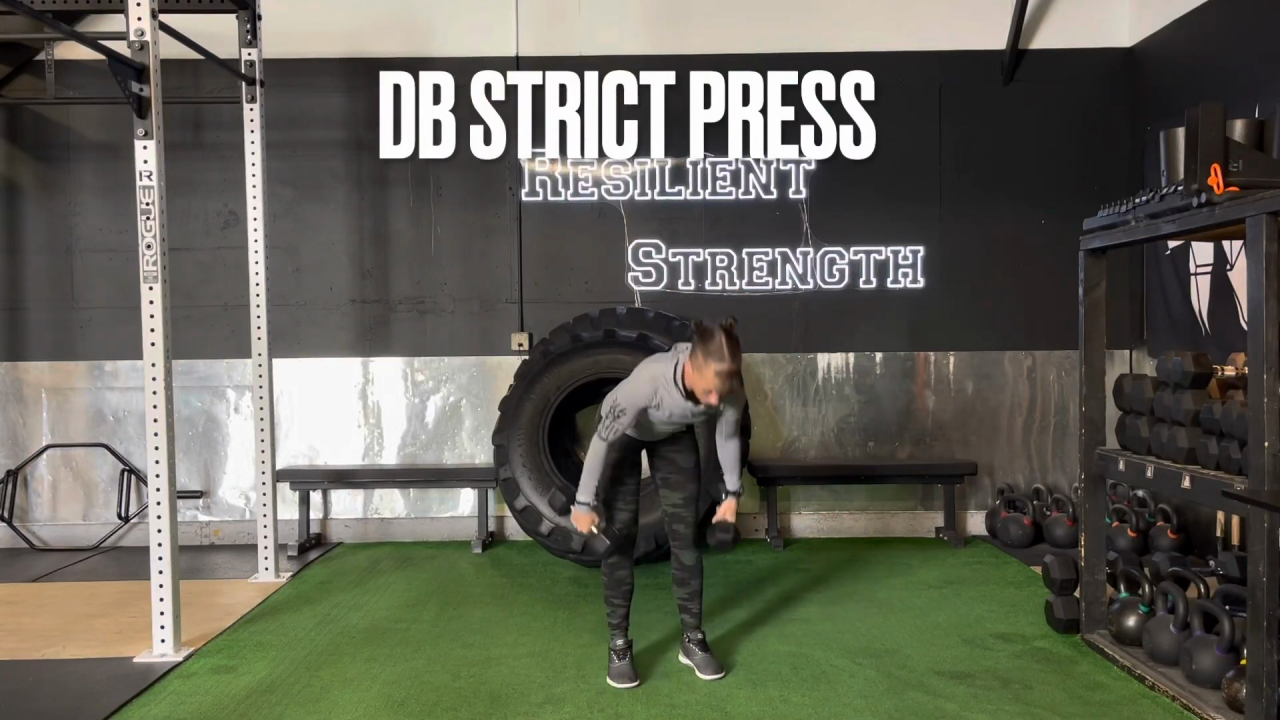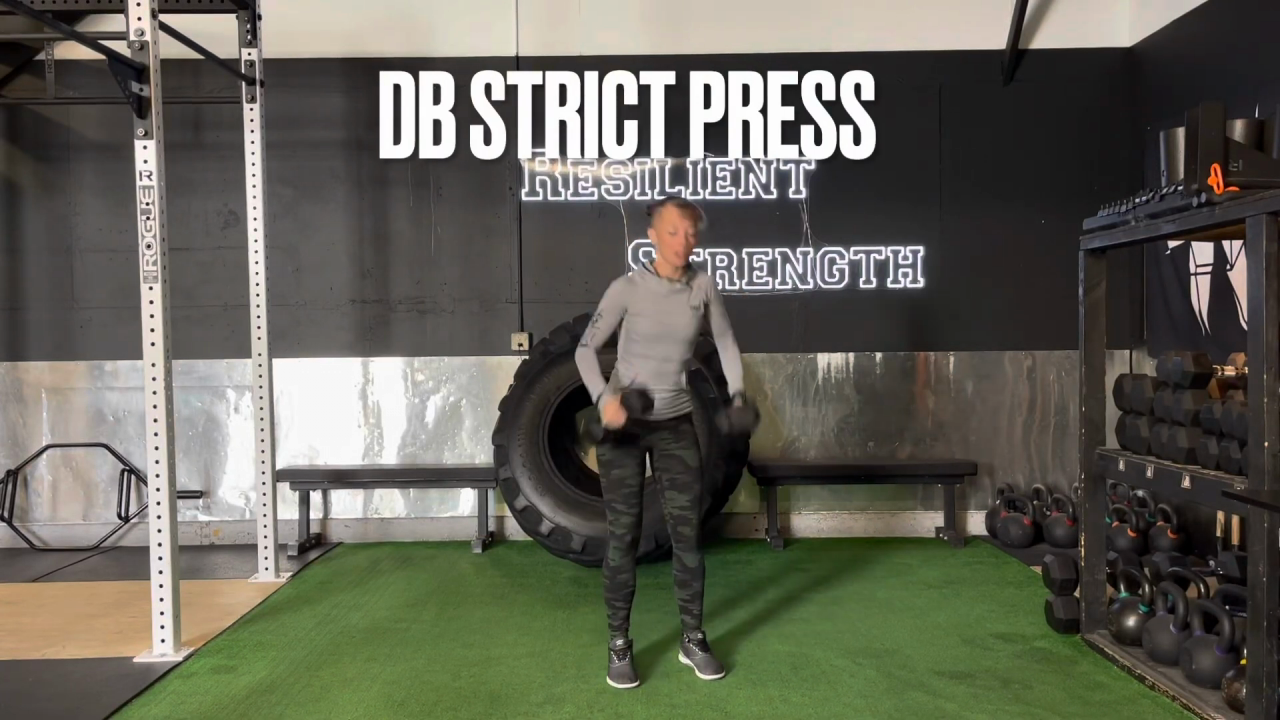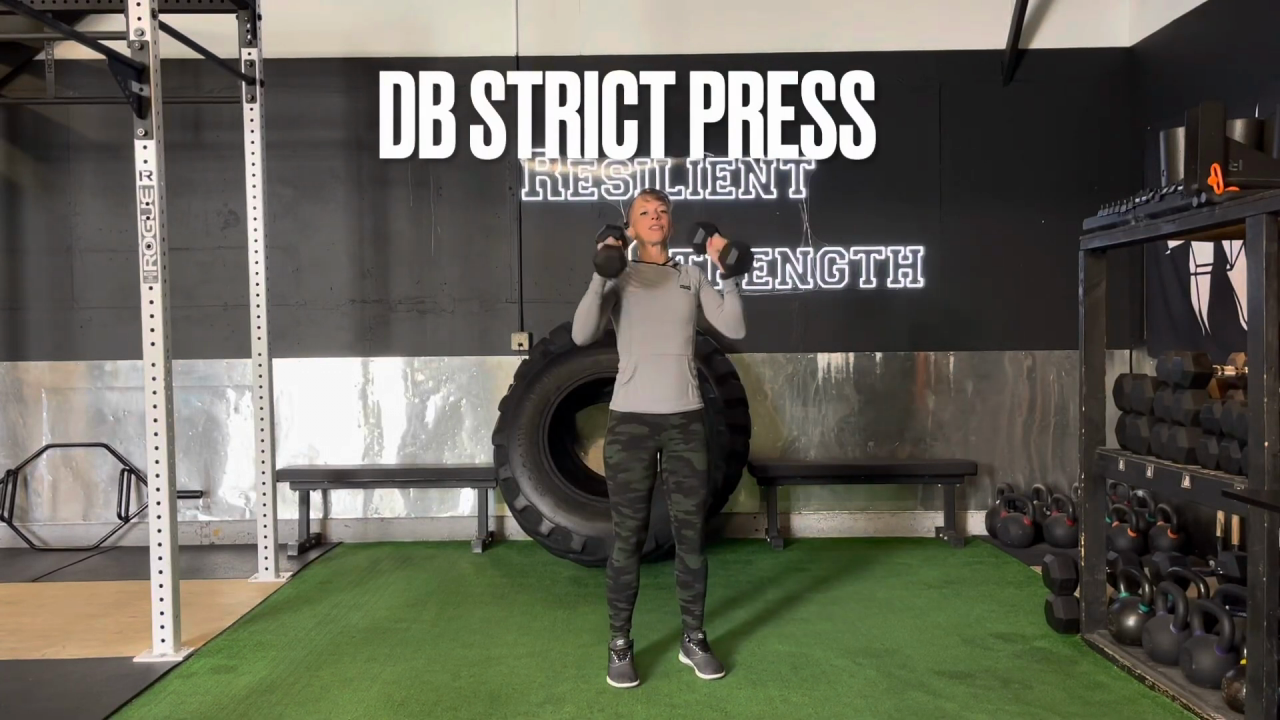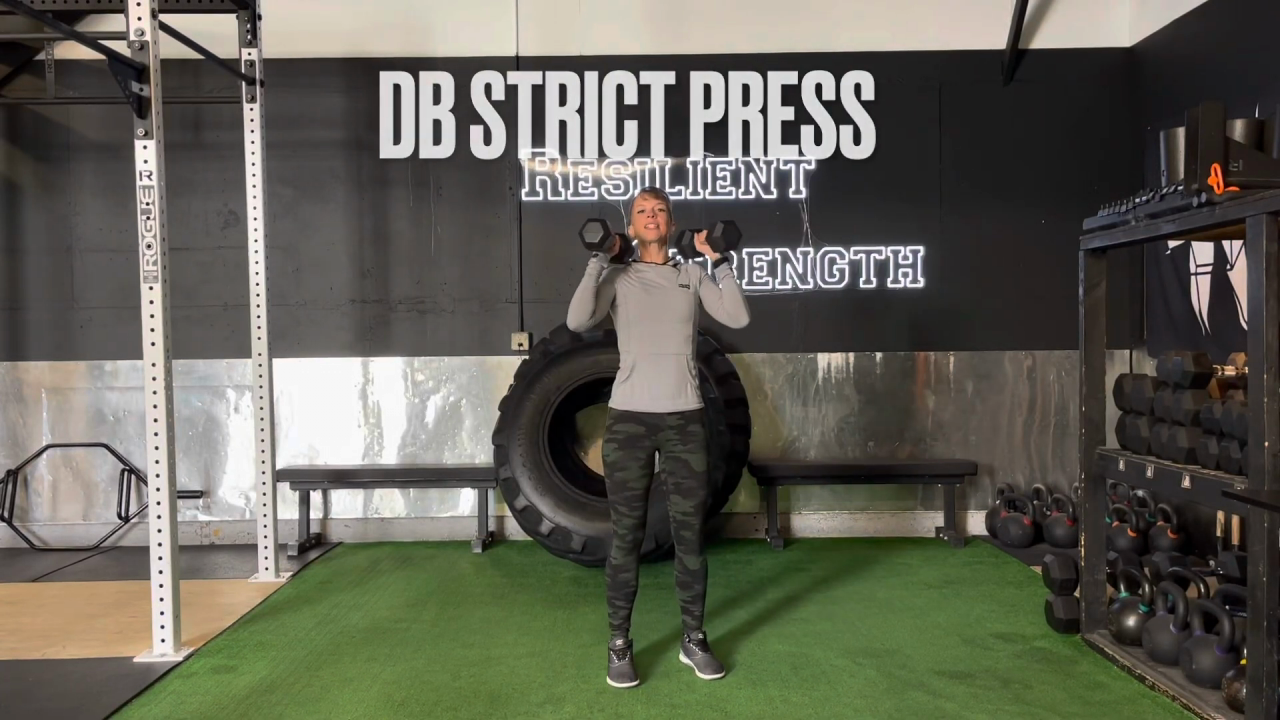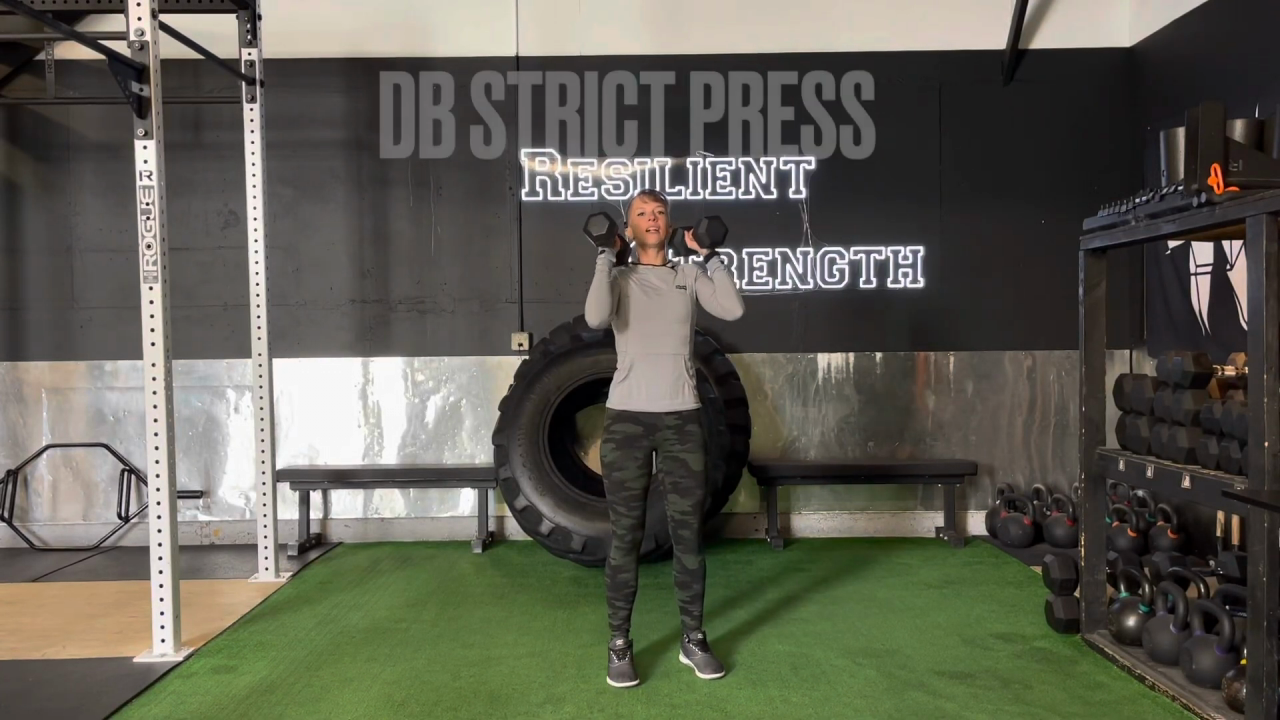
dt=0.4s
person 1, frame 1
left shoulder: (726, 387)
right shoulder: (650, 377)
left elbow: (728, 438)
right elbow: (603, 438)
left wrist: (731, 494)
right wrist: (584, 502)
left hip: (674, 437)
right hip: (626, 432)
left knee: (685, 534)
right knee: (621, 535)
left ankle: (693, 639)
right ankle: (619, 645)
person 1, frame 2
left shoulder: (704, 286)
right shoulder: (627, 288)
left elbow: (726, 344)
right elbow: (586, 350)
left wrist: (738, 395)
right wrist: (602, 397)
left hip: (676, 425)
right hip: (624, 424)
left knee: (687, 532)
right knee: (623, 535)
left ankle: (693, 639)
right ankle: (618, 645)
person 1, frame 3
left shoulder: (692, 276)
right shoulder: (619, 276)
left elbow: (735, 330)
right elbow: (581, 335)
left wrist: (726, 270)
right wrist: (601, 273)
left hip: (686, 421)
right hip: (631, 420)
left knee: (691, 533)
right knee: (628, 536)
left ankle: (694, 640)
right ankle: (620, 645)
person 1, frame 4
left shoulder: (693, 276)
right shoulder: (618, 278)
left elbow: (738, 317)
right elbow: (577, 321)
left wrist: (717, 259)
right wrist: (599, 260)
left hip: (685, 419)
right hip: (629, 418)
left knee: (690, 533)
right knee: (626, 534)
left ankle: (694, 639)
right ankle: (619, 644)
person 1, frame 5
left shoulder: (690, 275)
right shoulder: (619, 278)
left elbow: (733, 309)
right elbow: (596, 317)
left wrist: (708, 253)
right wrist: (606, 255)
left hip: (681, 419)
right hip: (626, 419)
left knee: (688, 533)
right knee: (625, 535)
left ankle: (693, 639)
right ankle: (619, 644)
